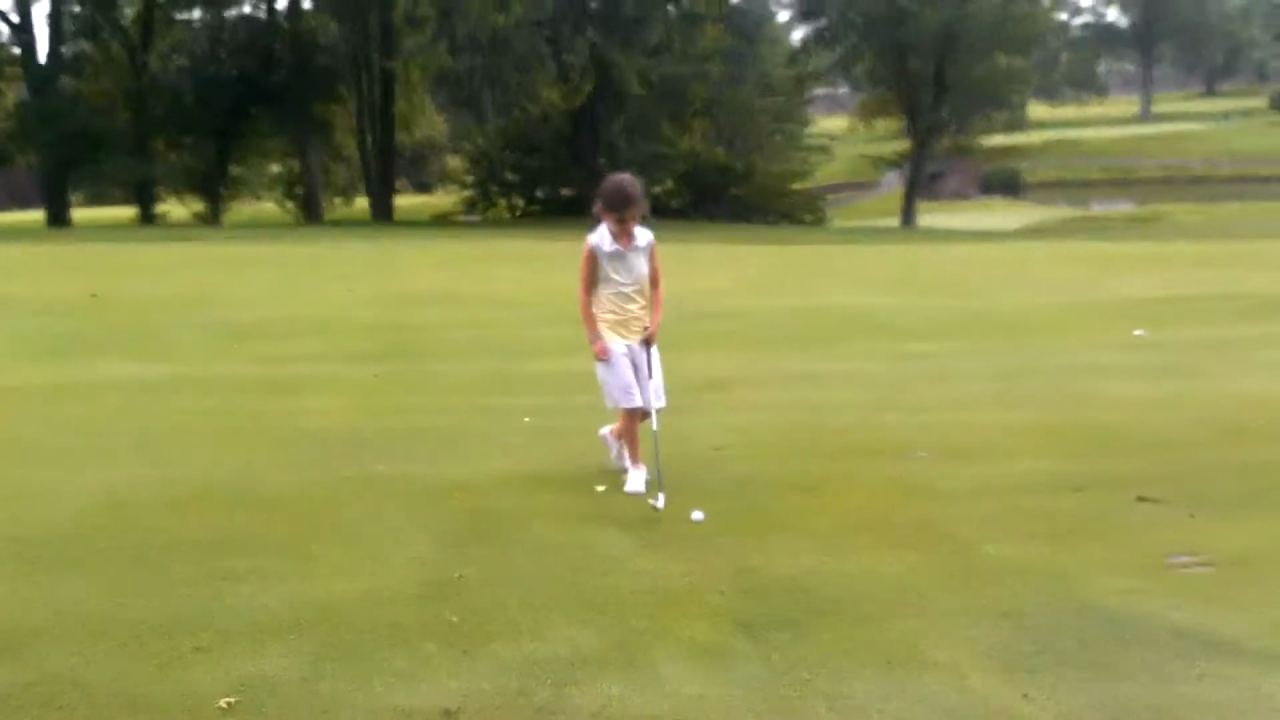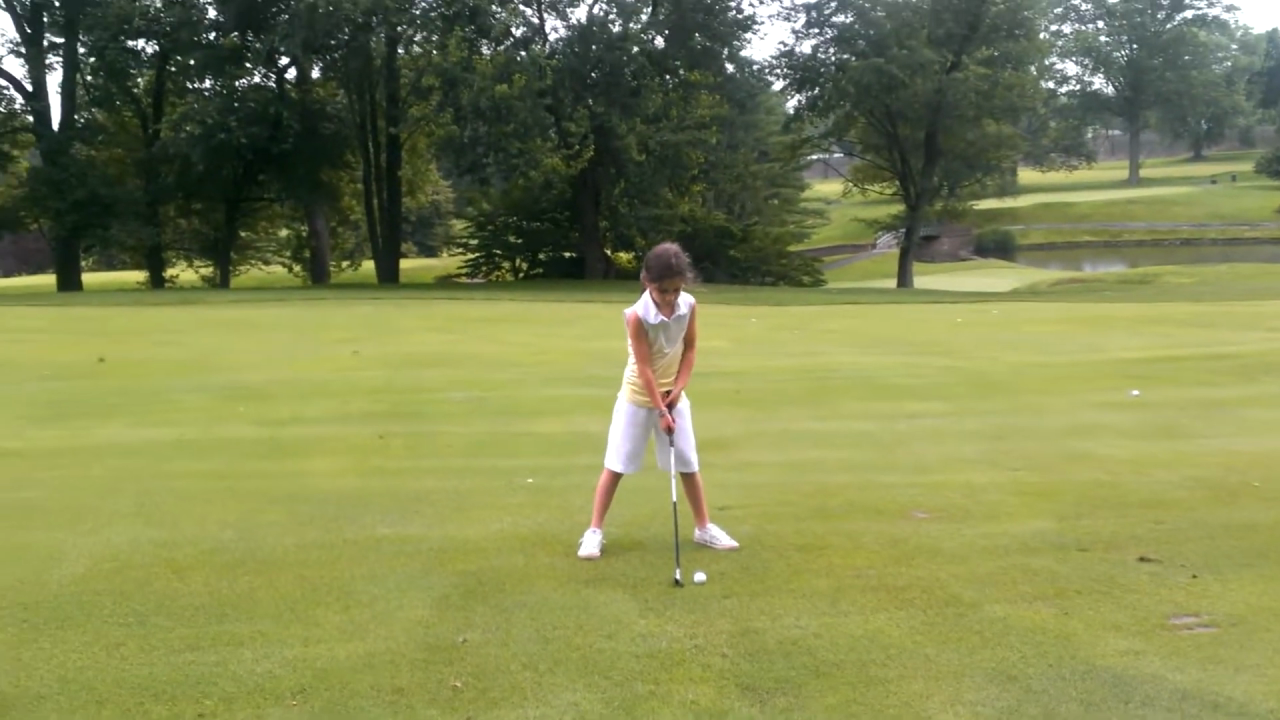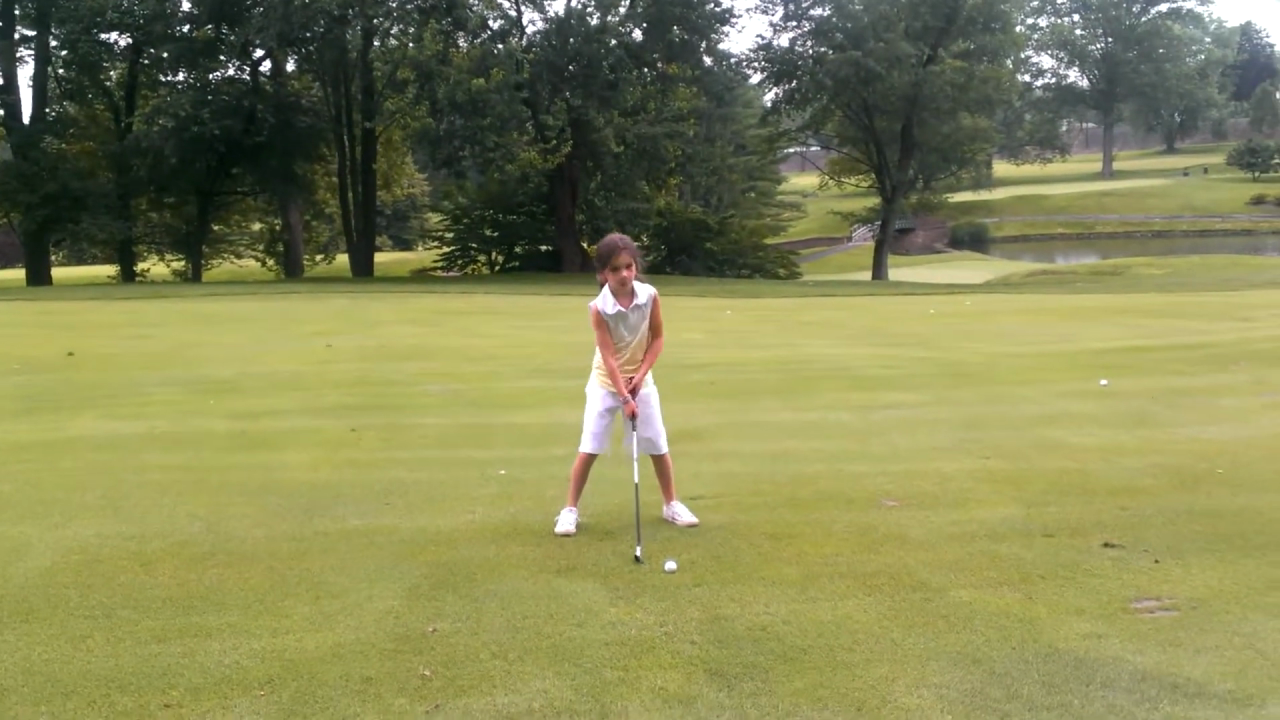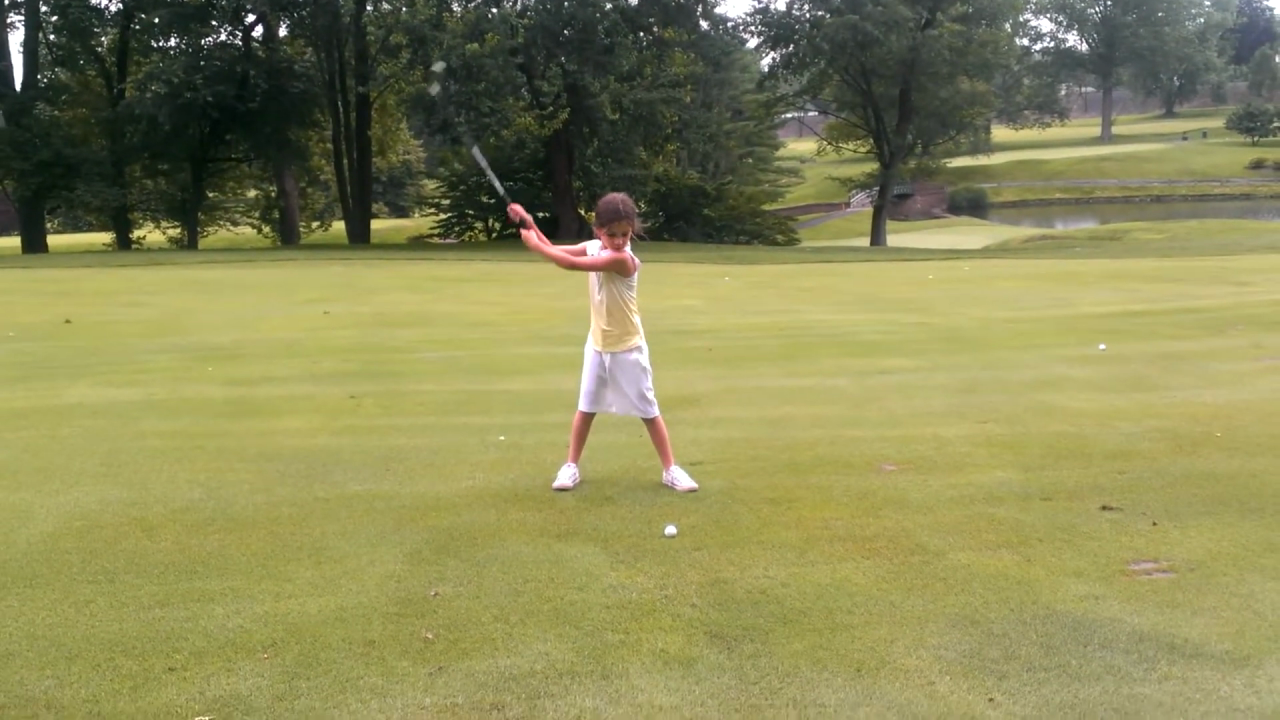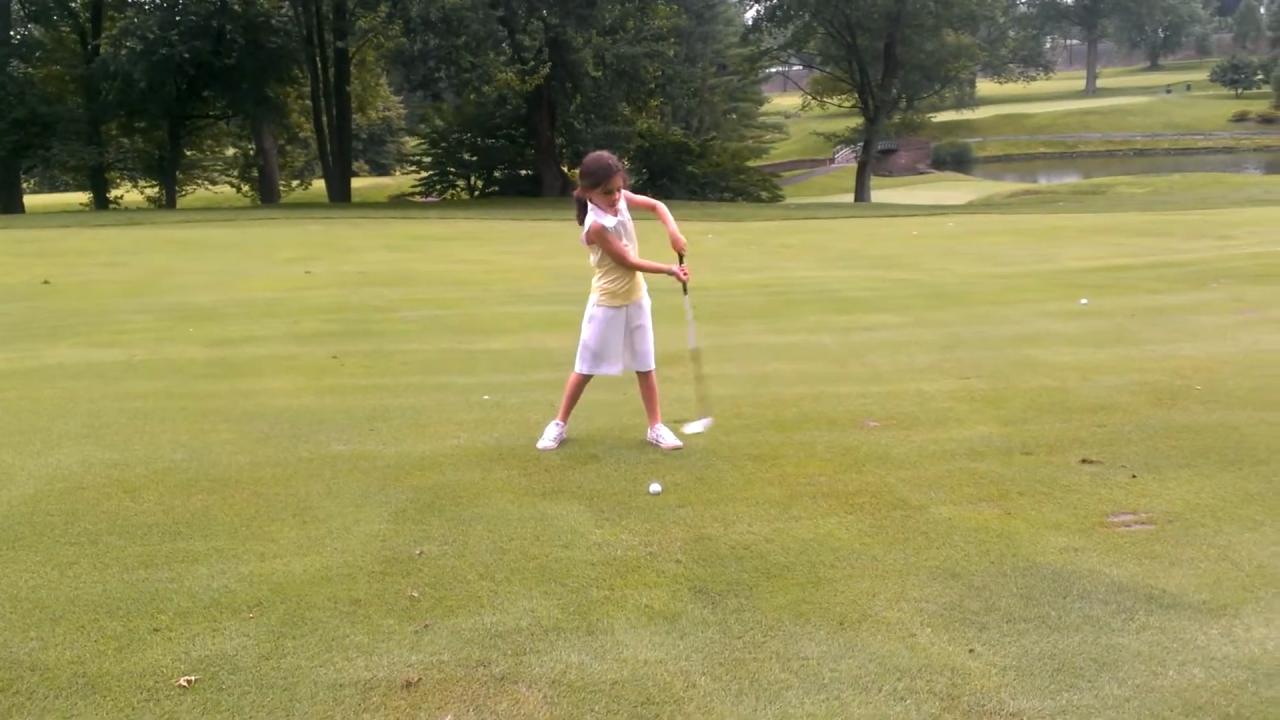
dt=1s
person 1, frame 1
left shoulder: (647, 241)
right shoulder: (594, 246)
left elbow: (655, 285)
right elbow: (585, 294)
left wrist: (655, 322)
right wrist: (594, 338)
left hip: (640, 334)
right hip: (611, 335)
left knee: (651, 403)
right knee: (631, 404)
left ankle: (613, 434)
right ankle: (635, 466)
person 1, frame 2
left shoulder: (689, 306)
right shoulder: (637, 316)
left elbow: (689, 350)
right elbow: (644, 366)
left wrist: (677, 390)
right wrist: (659, 410)
left hip: (673, 396)
right hip: (637, 398)
left knee: (689, 464)
right knee: (616, 465)
left ankle: (704, 527)
right ankle: (595, 531)
person 1, frame 3
left shoulder: (649, 295)
right shoulder: (599, 308)
left elbow: (657, 338)
right elbow: (609, 355)
left wrist: (641, 375)
right wrist: (624, 397)
left hip: (641, 383)
right hip: (606, 384)
left knee: (658, 447)
right knee: (589, 449)
left ankle: (671, 504)
right ankle: (570, 510)
person 1, frame 4
left shoulder: (623, 259)
right shoulder: (592, 248)
left elbow: (570, 263)
right elbow: (555, 251)
left wrist: (537, 246)
right wrist: (530, 225)
left hip: (627, 347)
right hip: (598, 344)
left knee: (648, 409)
right knee: (586, 407)
left ankle: (670, 469)
right ankle: (571, 465)
person 1, frame 5
left shoulder: (623, 199)
right shoulder: (595, 226)
left elbow: (657, 206)
right elbow: (629, 262)
left wrist: (673, 231)
right wrist: (668, 270)
left hip: (636, 298)
right hip: (607, 303)
left knee: (646, 365)
right knee: (586, 366)
left ankle: (655, 426)
right ankle: (559, 424)
